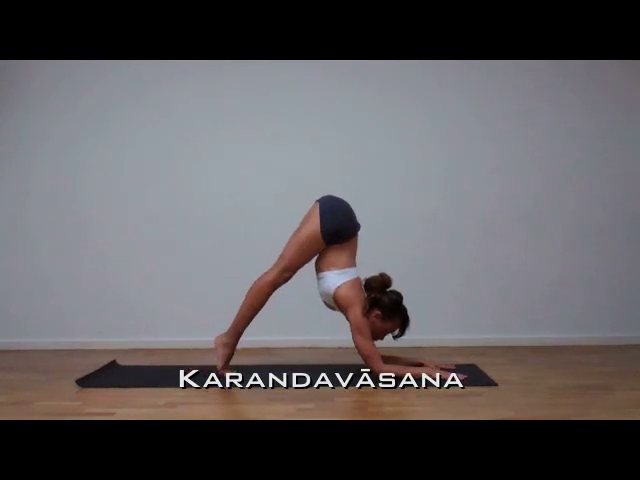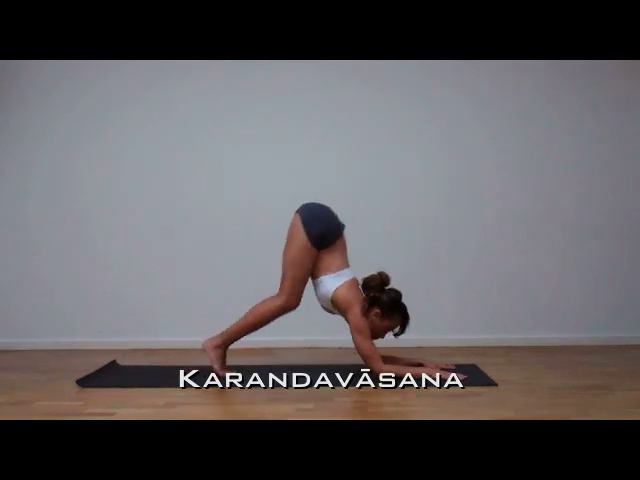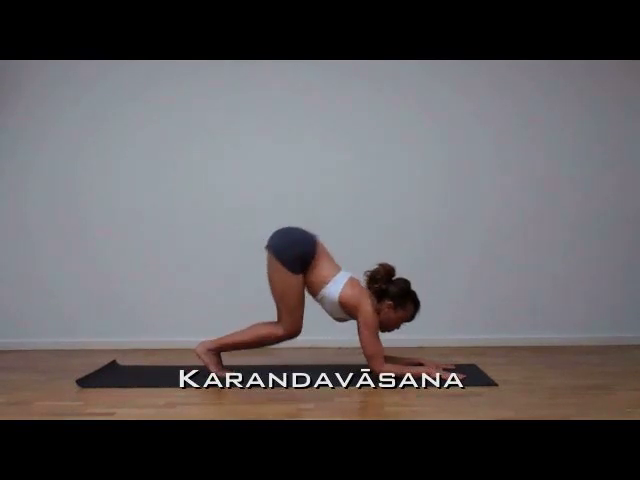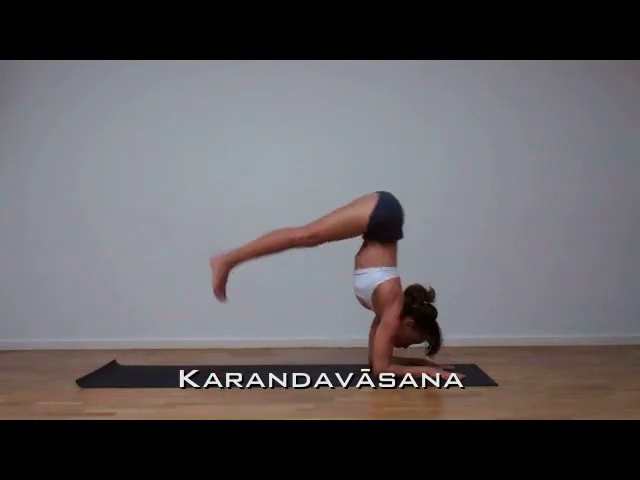
dt=0.3s
person 1, frame 1
left shoulder: (362, 305)
right shoulder: (357, 310)
left elbow: (374, 356)
right elbow: (378, 367)
left wrist: (420, 362)
right wrist: (425, 372)
left knee: (280, 276)
right knee: (278, 274)
right ankle: (229, 338)
person 1, frame 2
left shoulder: (359, 304)
right shoulder: (356, 310)
left elbow: (374, 357)
right elbow: (378, 367)
left wrist: (419, 362)
right wrist: (424, 371)
left hip: (319, 223)
right hip: (315, 221)
left knee: (287, 299)
right knee: (288, 299)
left ankle: (221, 342)
right ankle: (219, 341)
person 1, frame 3
left shoulder: (365, 304)
right shoulder: (366, 307)
left elbow: (377, 359)
right elbow: (378, 366)
left wrist: (419, 361)
right wrist: (422, 370)
left hip: (292, 244)
right hip: (287, 245)
left knee: (287, 327)
right knee: (289, 329)
right ankle: (211, 348)
person 1, frame 4
right shoulder: (392, 307)
right elbow: (380, 368)
left wrist: (420, 362)
right wrist: (423, 370)
left knee: (303, 237)
right knee: (304, 235)
right ankle: (228, 260)
